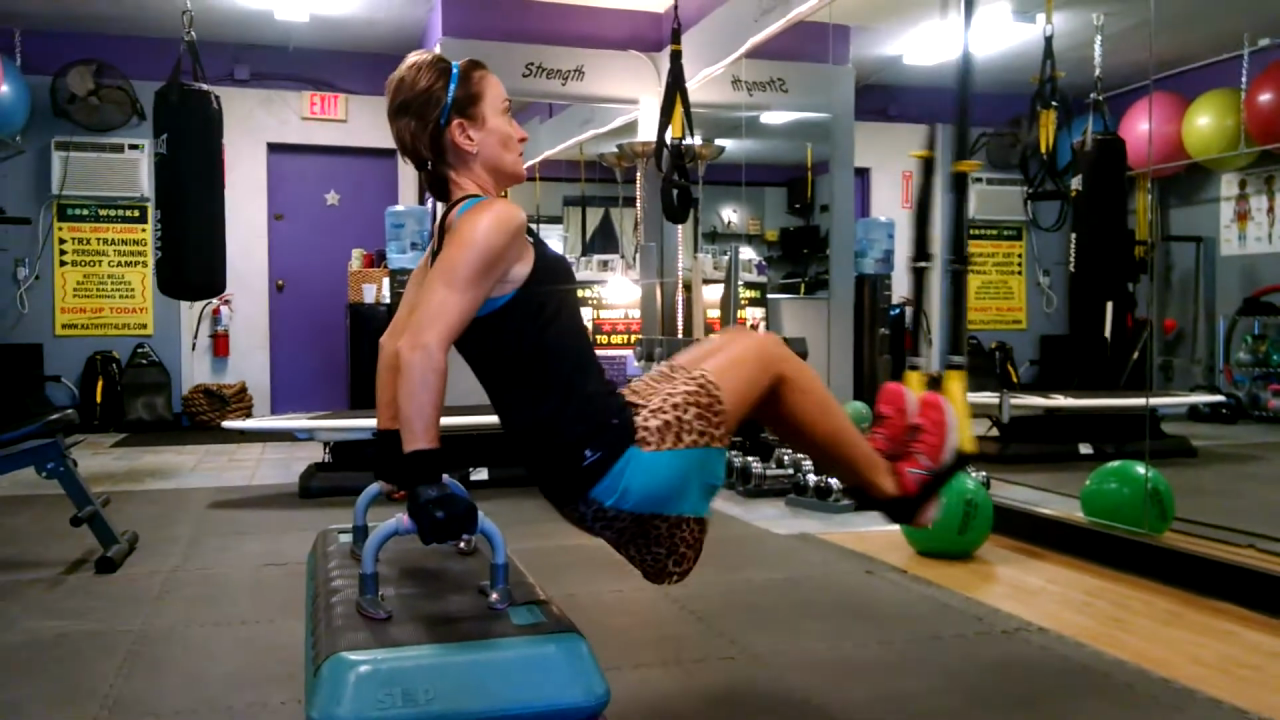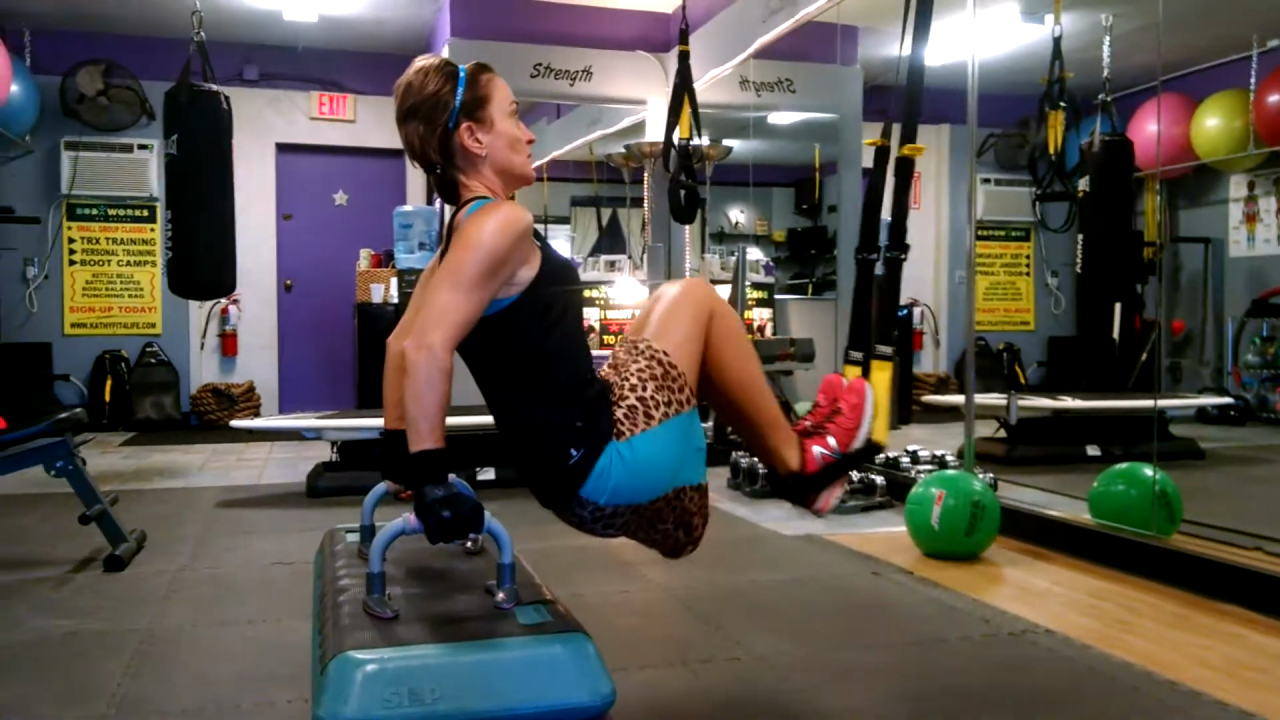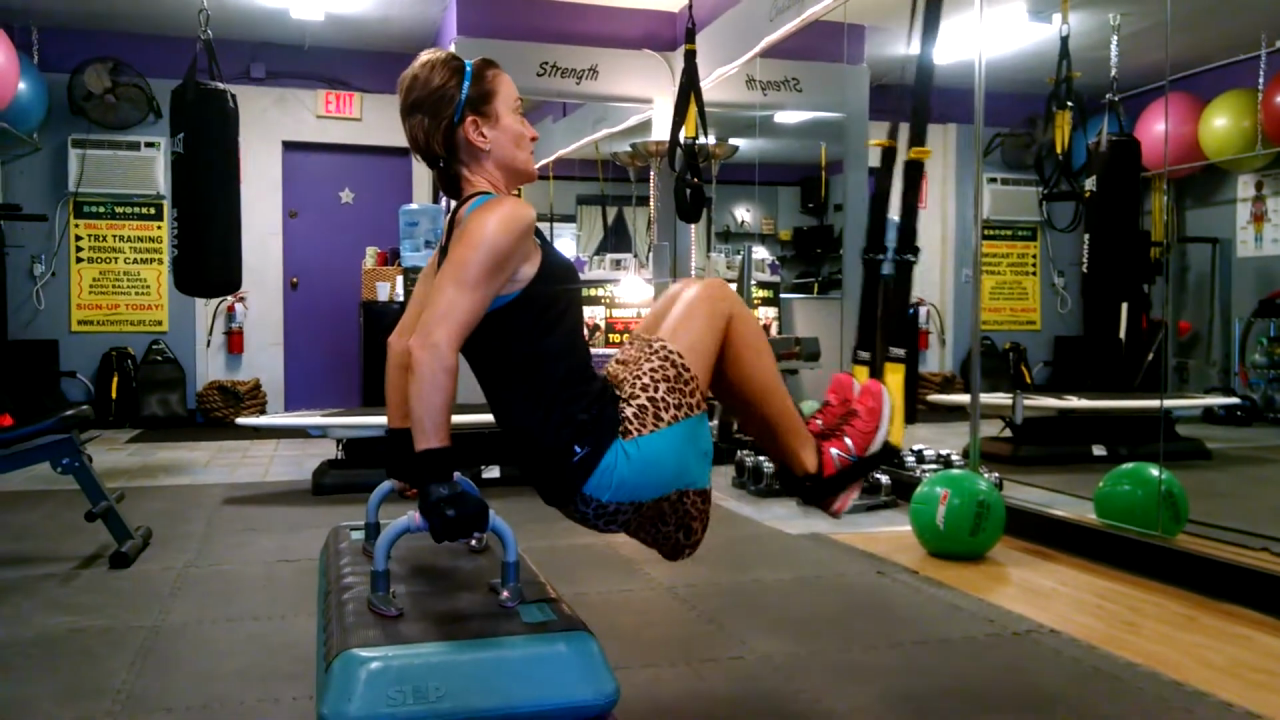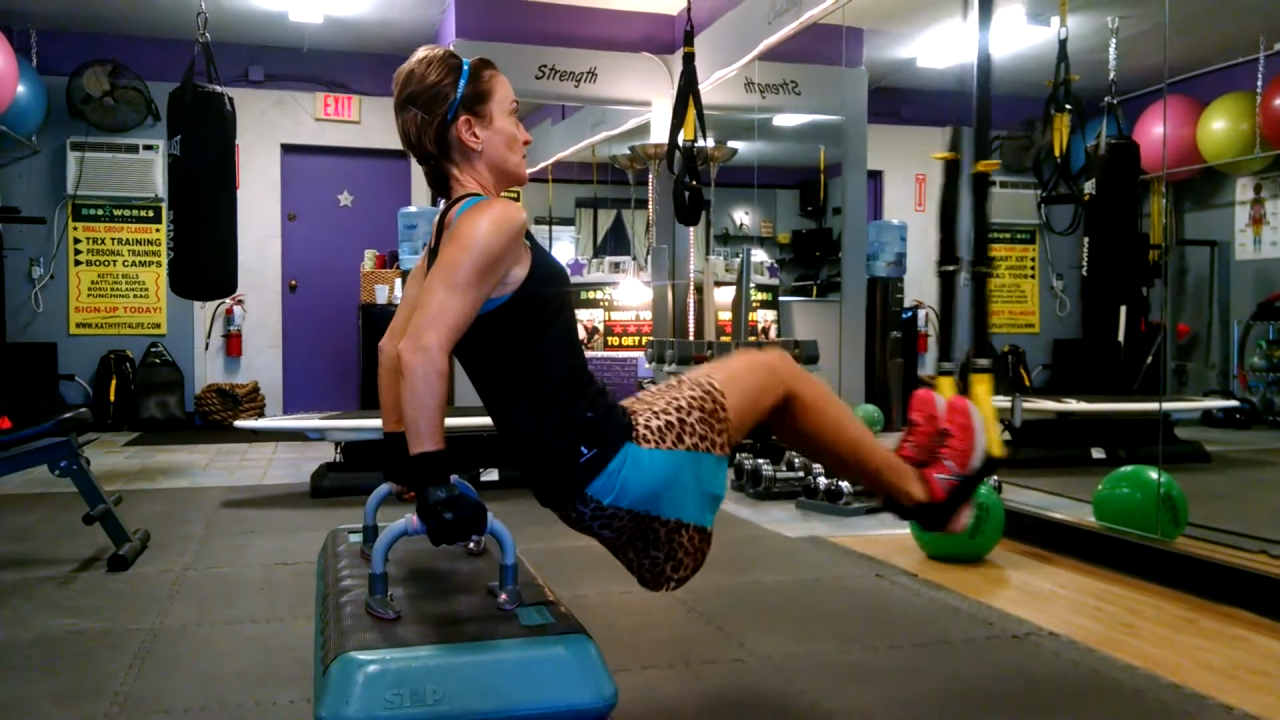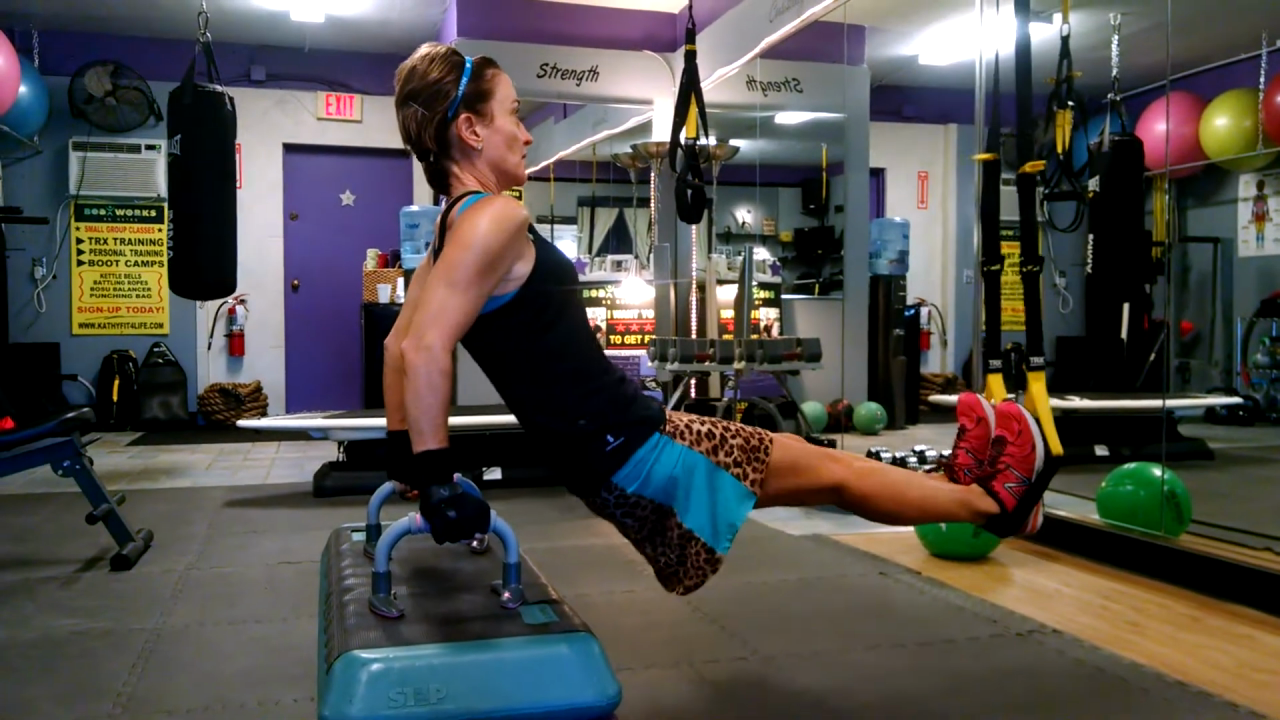
dt=0.3s
person 1, frame 1
left shoulder: (453, 228)
right shoulder: (494, 222)
left elbow: (395, 347)
right elbow: (422, 350)
left wrist: (395, 461)
right wrist: (426, 481)
left hip: (584, 460)
right hip: (612, 468)
left knee: (734, 349)
right knee: (763, 353)
left ankle: (871, 464)
right ankle: (893, 484)
person 1, frame 2
left shoulder: (465, 231)
right shoulder: (500, 223)
left elbow: (400, 346)
right elbow: (425, 350)
left wrist: (403, 463)
right wrist: (434, 483)
left hip: (574, 471)
right hip: (604, 473)
left knee: (681, 304)
right knee: (693, 296)
left ankle: (785, 444)
right ankle: (795, 461)
person 1, frame 3
left shoulder: (465, 227)
right shoulder: (503, 219)
left elbow: (402, 345)
right elbow: (432, 350)
left wrist: (407, 460)
right wrist: (437, 482)
left hip: (577, 465)
right hip: (608, 468)
left knee: (687, 301)
right knee: (712, 299)
left ankle: (803, 448)
right ankle: (811, 464)
person 1, frame 4
left shoulder: (454, 229)
right shoulder: (493, 222)
left elbow: (396, 349)
right elbow: (419, 354)
left wrist: (407, 467)
right wrist: (434, 484)
left hip: (575, 468)
right hip: (608, 471)
left knee: (754, 374)
right knee: (772, 370)
left ankle: (899, 472)
right ankle: (920, 489)
person 1, frame 5
left shoulder: (455, 230)
right shoulder: (494, 220)
left elbow: (399, 348)
right elbow: (425, 352)
left wrist: (410, 465)
right wrist: (438, 485)
left hip: (607, 455)
right hip: (631, 455)
left knee: (811, 460)
right knee: (828, 471)
left ankle: (959, 491)
right ankle: (993, 502)
